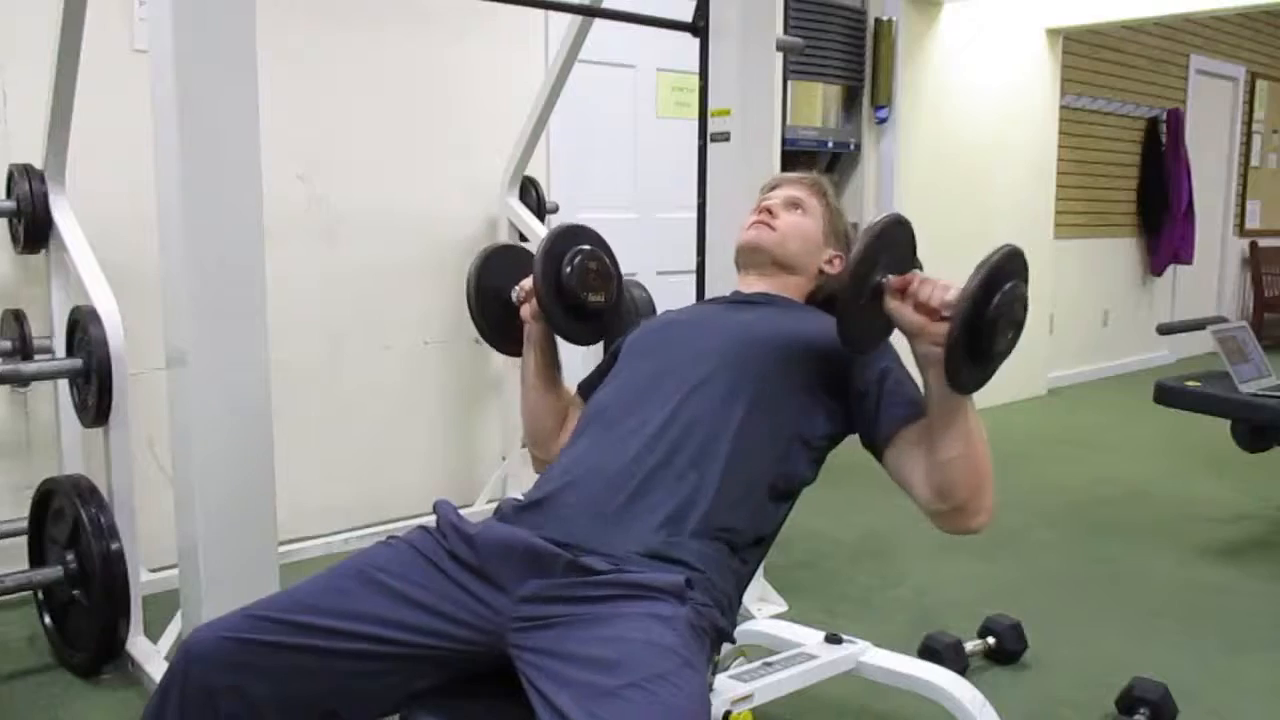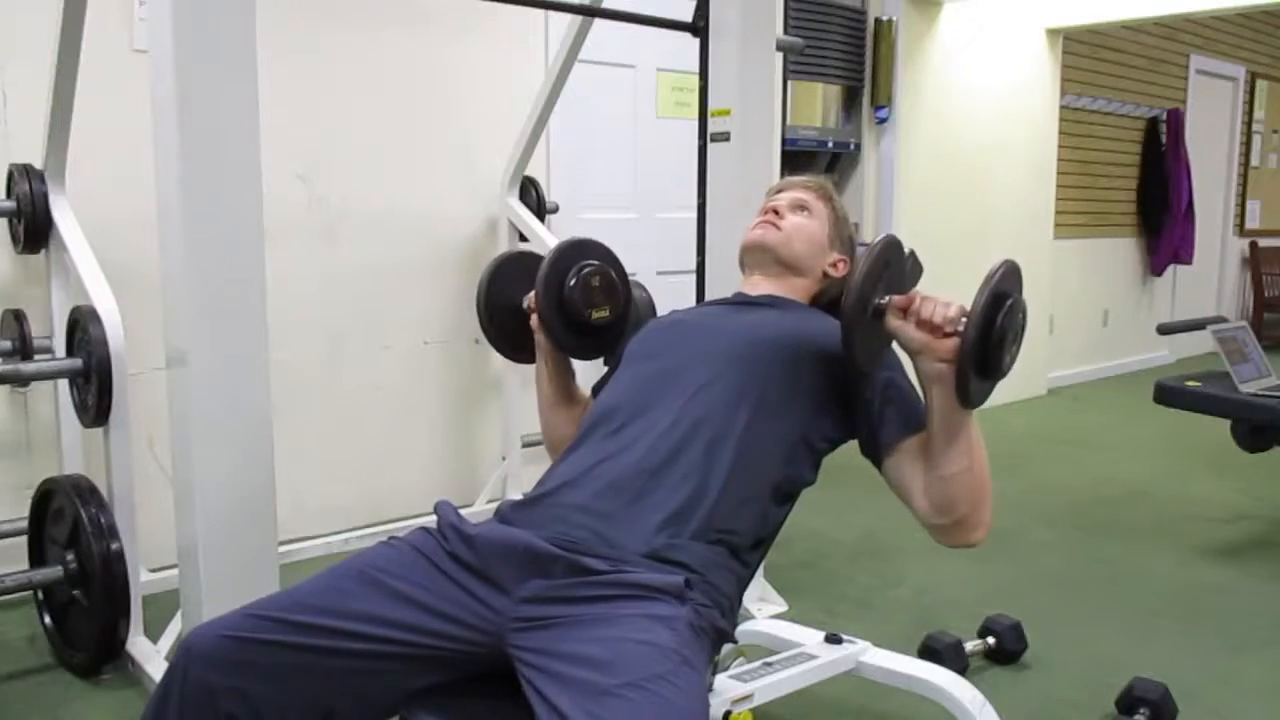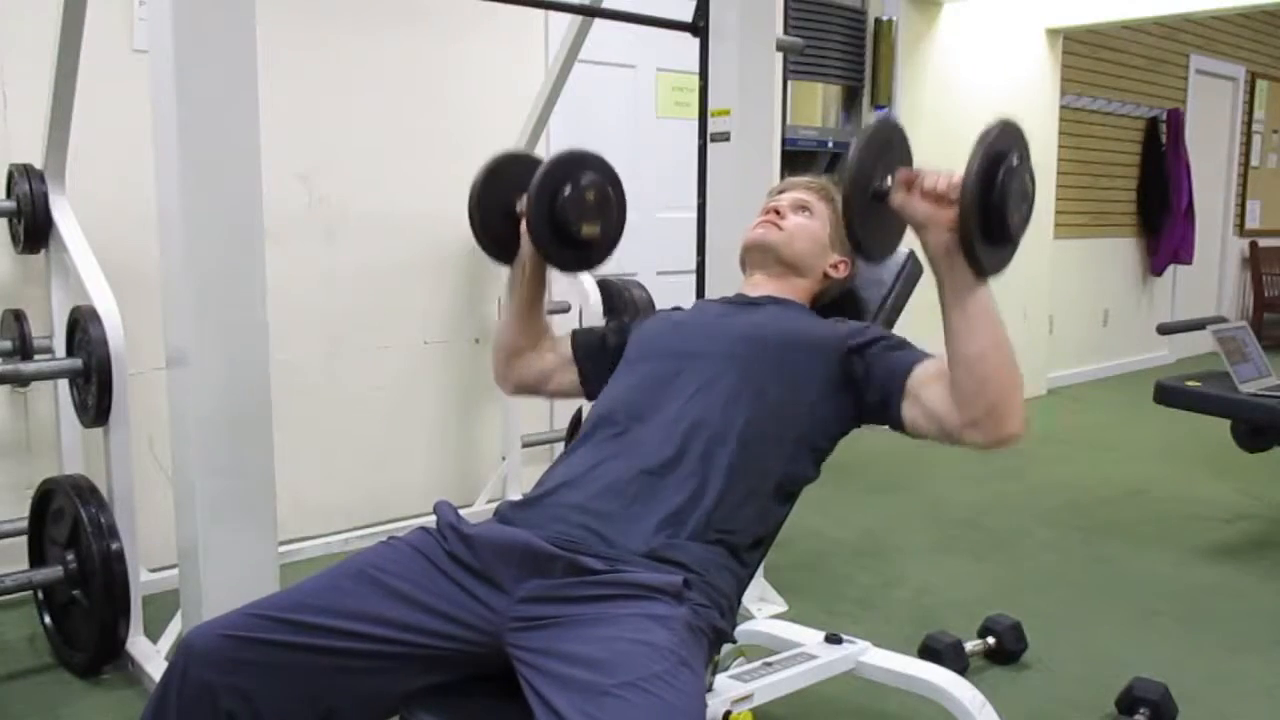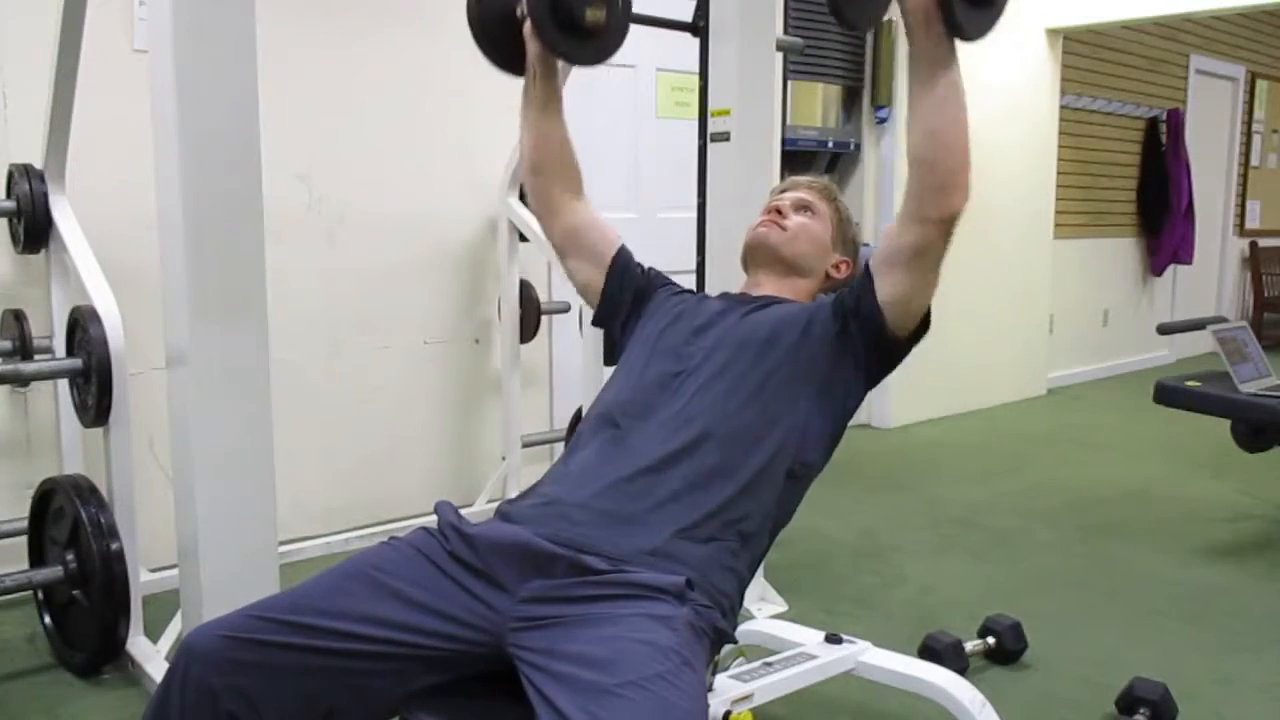
dt=0.4s
person 1, frame 1
left shoulder: (838, 347)
right shoulder: (656, 327)
left elbow: (959, 507)
left wrist: (941, 359)
right wrist: (539, 337)
left hip: (647, 594)
right hip: (495, 551)
person 1, frame 2
left shoulder: (842, 349)
right shoulder: (664, 327)
left elbow: (959, 520)
left wrist: (945, 377)
right wrist: (552, 347)
left hip: (648, 595)
right hip: (495, 551)
person 1, frame 3
left shoulder: (839, 344)
right shoulder: (659, 325)
left elbow: (991, 415)
right elbow: (517, 364)
left wrist: (945, 246)
right wrist: (532, 251)
left hip: (644, 597)
right hip: (508, 549)
person 1, frame 4
left shoulder: (838, 339)
right shoulder: (655, 307)
left elbow: (932, 208)
right elbow: (554, 199)
left hip: (643, 598)
right hip: (496, 549)
